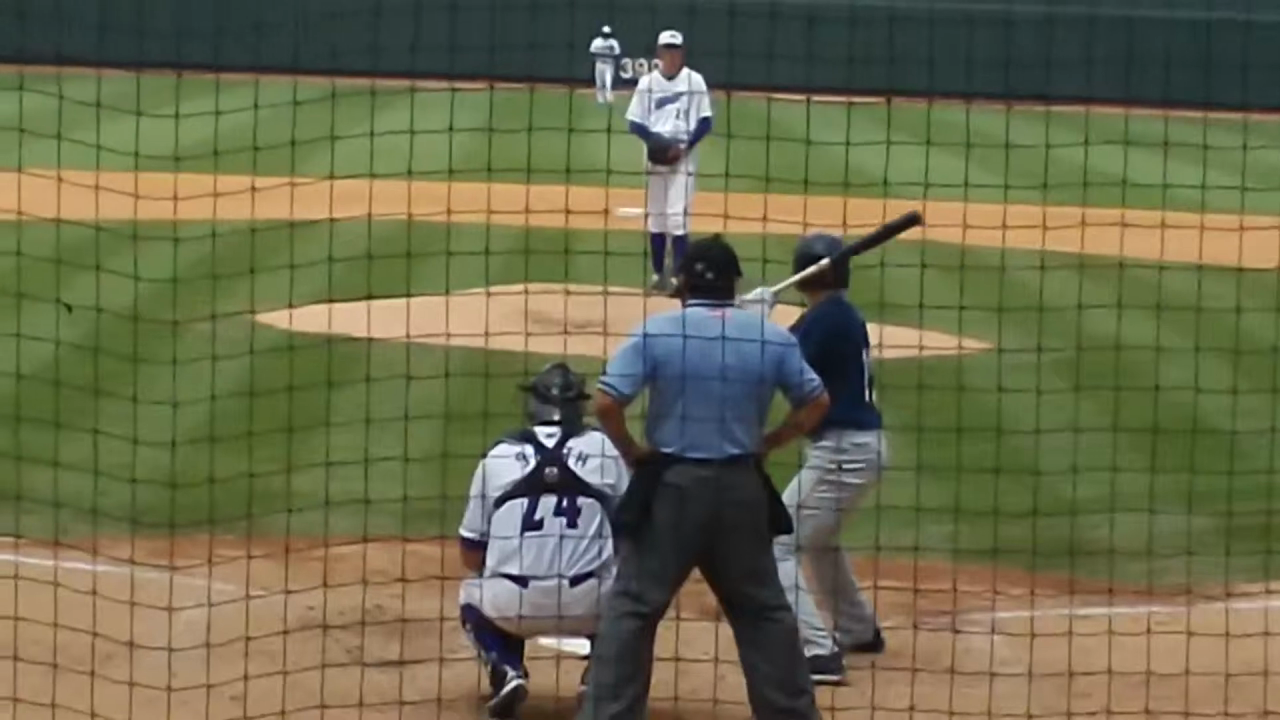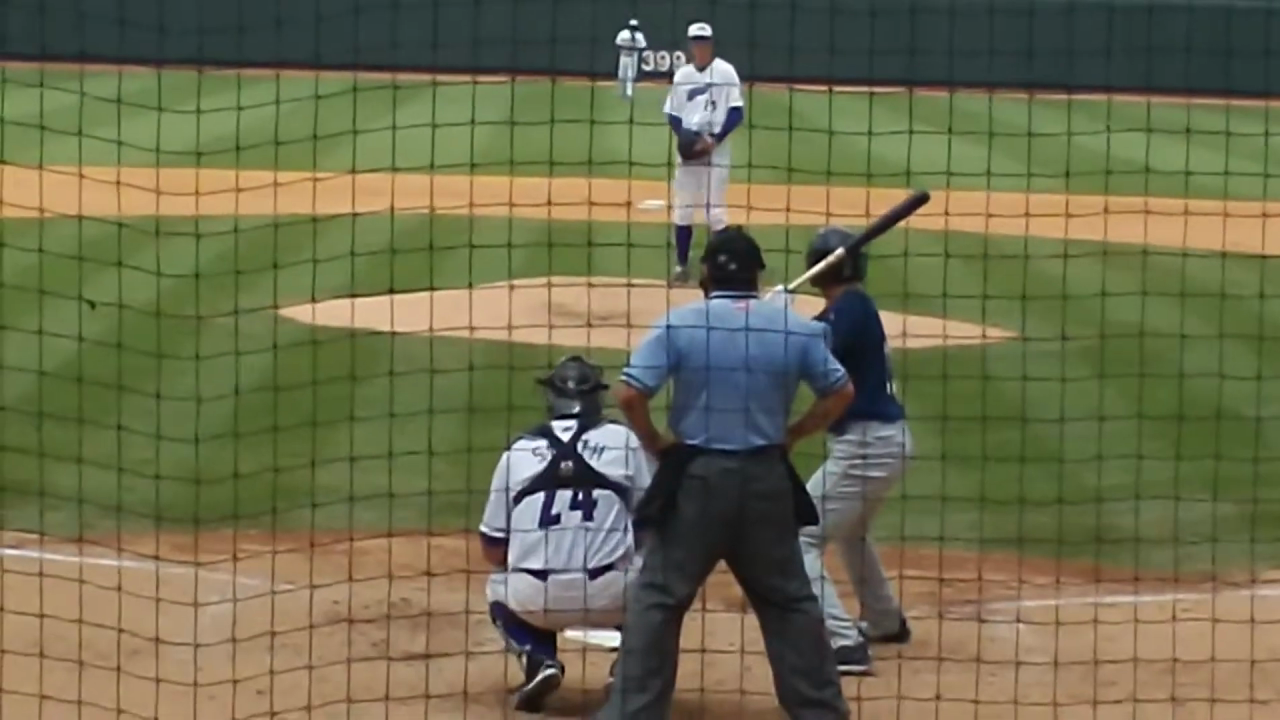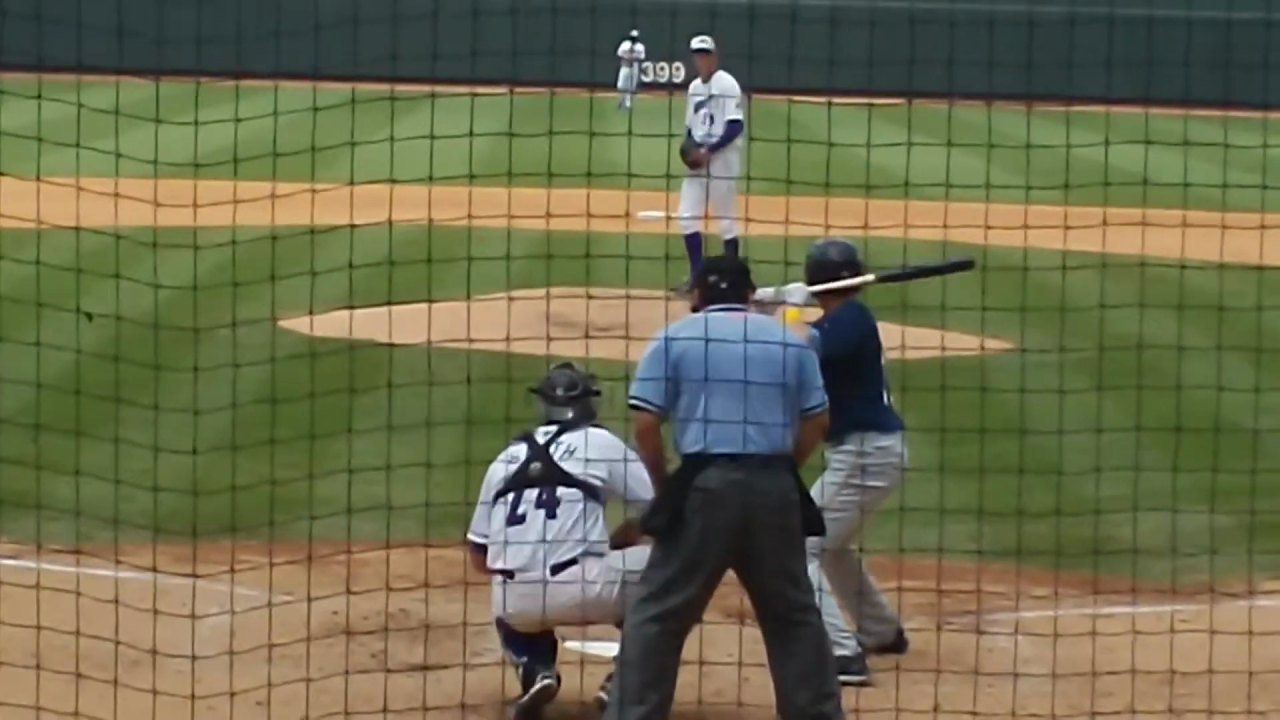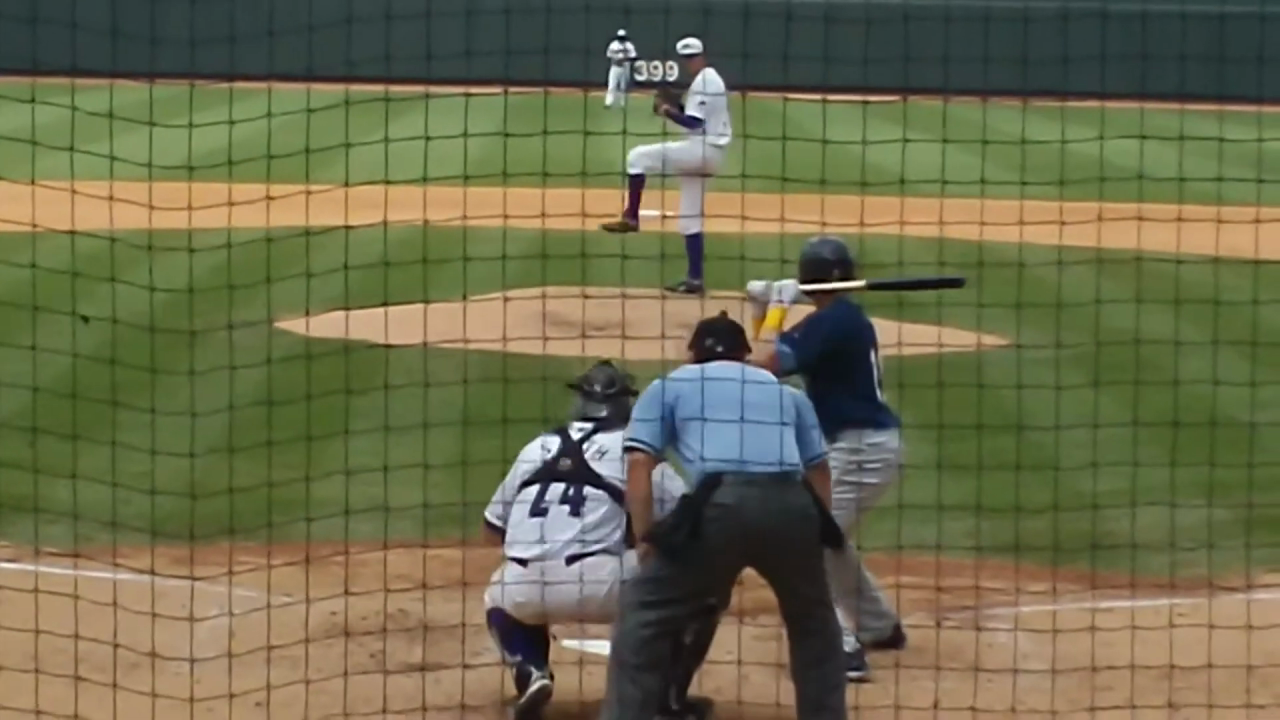
dt=0.5s
person 1, frame 1
left shoulder: (655, 332)
right shoulder: (773, 337)
left elbow: (605, 403)
right elbow: (816, 403)
left wrist: (632, 451)
right wrist: (766, 443)
left hip: (672, 485)
right hip: (742, 487)
left knee: (631, 605)
right knee: (765, 608)
person 1, frame 2
left shoulder: (679, 323)
right shoulder: (797, 328)
left elbow: (629, 395)
right elbow: (841, 393)
left wrist: (656, 443)
left hip: (697, 476)
right hip: (767, 478)
left knee: (657, 597)
right knee: (790, 599)
person 1, frame 3
left shoulder: (674, 338)
right shoulder: (792, 342)
left elbow: (645, 422)
right elbow: (816, 422)
left wrist: (663, 484)
left hip: (706, 485)
right hip: (775, 487)
left knee: (658, 611)
right knee: (793, 612)
person 1, frame 4
left shoulder: (668, 387)
right shoulder: (787, 392)
left elbow: (639, 463)
right elbow: (819, 470)
left wrist: (645, 544)
right wrist: (812, 532)
left hip: (723, 504)
right hip: (791, 504)
left knee: (644, 608)
right knee: (813, 615)
person 2, frame 1
left shoulder: (824, 318)
right shoulder: (845, 315)
left hip: (839, 450)
right hip: (859, 444)
left knee: (779, 546)
right knee: (818, 540)
left ankle: (820, 653)
right ankle: (859, 631)
person 2, frame 2
left shoulder: (849, 308)
right shoulder: (856, 307)
left hip: (864, 442)
right hip: (882, 437)
left knee: (799, 536)
right knee: (849, 530)
left ankle: (845, 643)
right ankle: (885, 621)
person 2, frame 3
left shoulder: (845, 320)
right shoulder: (851, 318)
left wrist: (791, 306)
right wrist: (774, 307)
left hip: (862, 453)
right hip: (874, 447)
left knee: (799, 547)
right knee: (832, 542)
left ankle: (845, 655)
right ankle: (883, 631)
person 2, frame 4
left shoulder: (830, 320)
right shoulder: (851, 318)
left elbow: (767, 364)
right elbow: (783, 364)
left wrist: (777, 309)
left hip: (858, 450)
right hip: (871, 445)
left ankle: (844, 652)
right ankle: (880, 627)
person 3, frame 1
left shoulder: (499, 455)
right shoulder: (602, 448)
left elbow: (471, 555)
left hip: (510, 603)
right hip: (586, 602)
left knee: (473, 595)
left ankle: (506, 673)
person 3, frame 2
left shoulder: (518, 450)
right shoulder: (620, 439)
left elbow: (493, 551)
left hip: (533, 598)
right hip: (608, 594)
left knee: (500, 589)
left ankle: (540, 661)
person 3, frame 3
left shoulder: (506, 458)
right shoulder: (602, 442)
left elbow: (480, 557)
left hip: (517, 601)
right hip: (582, 589)
left ankle: (536, 671)
person 3, frame 4
left shoulder: (537, 448)
left elbow: (493, 527)
left hip: (524, 587)
right hip: (593, 583)
left knee: (501, 599)
left ankle: (531, 672)
person 4, frame 1
left shoulder: (695, 80)
right shoulder: (647, 82)
left elbow: (705, 121)
right elbow: (635, 122)
left wrist: (686, 146)
right wrist: (654, 142)
left hip: (683, 157)
left knee: (677, 217)
right knee: (655, 216)
right ankle: (658, 273)
person 4, frame 2
left shoulder: (725, 71)
right shoulder: (681, 75)
left elbow: (737, 112)
right elbow: (672, 115)
left wrist: (715, 139)
left hip: (717, 149)
left knee: (716, 210)
right knee: (682, 209)
right ankle: (682, 266)
person 4, frame 3
left shoulder: (727, 83)
right shoulder: (694, 87)
left elbow: (736, 127)
left wrist: (710, 150)
left hip: (722, 158)
right hip: (699, 159)
left knee: (726, 221)
right knee: (687, 216)
right ankle: (696, 276)
person 4, frame 4
left shoulder: (704, 81)
right shoulder: (714, 80)
left elbow: (693, 122)
left wrist: (668, 112)
right wrist: (675, 110)
left hip: (701, 150)
right hip: (710, 153)
left knee: (639, 157)
right knee: (690, 216)
left ankle: (630, 217)
right ankle: (695, 278)
